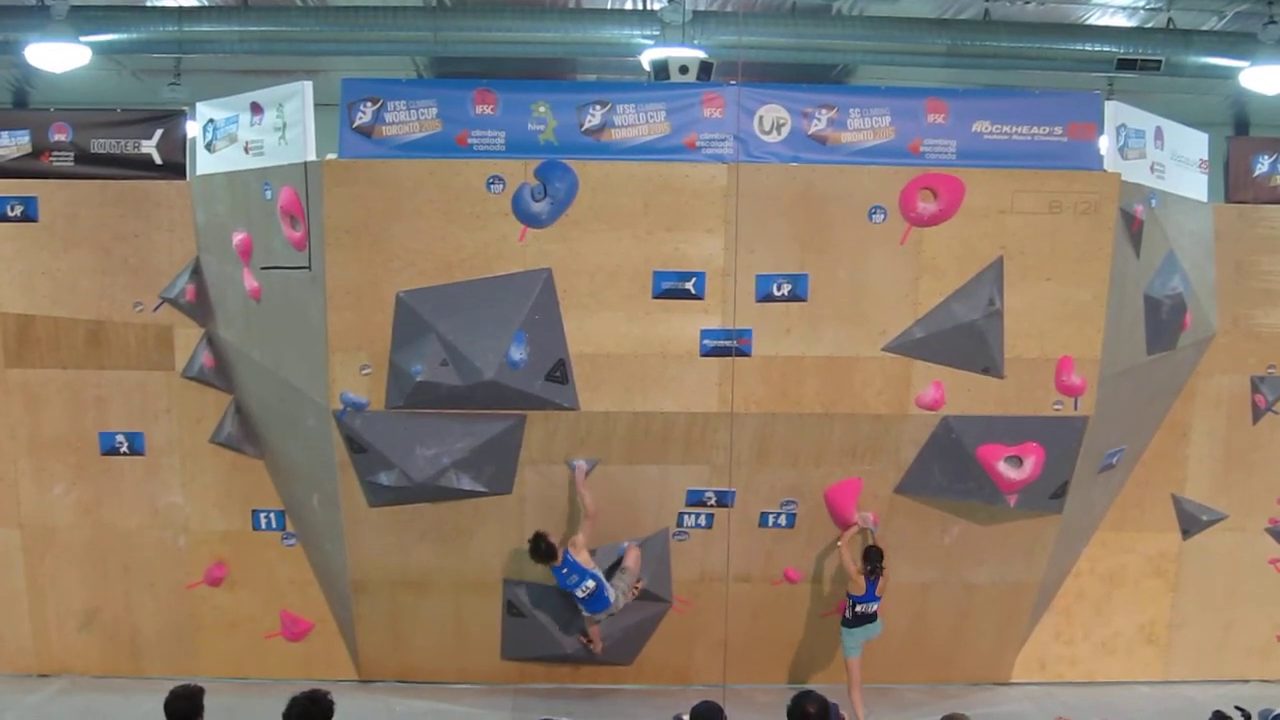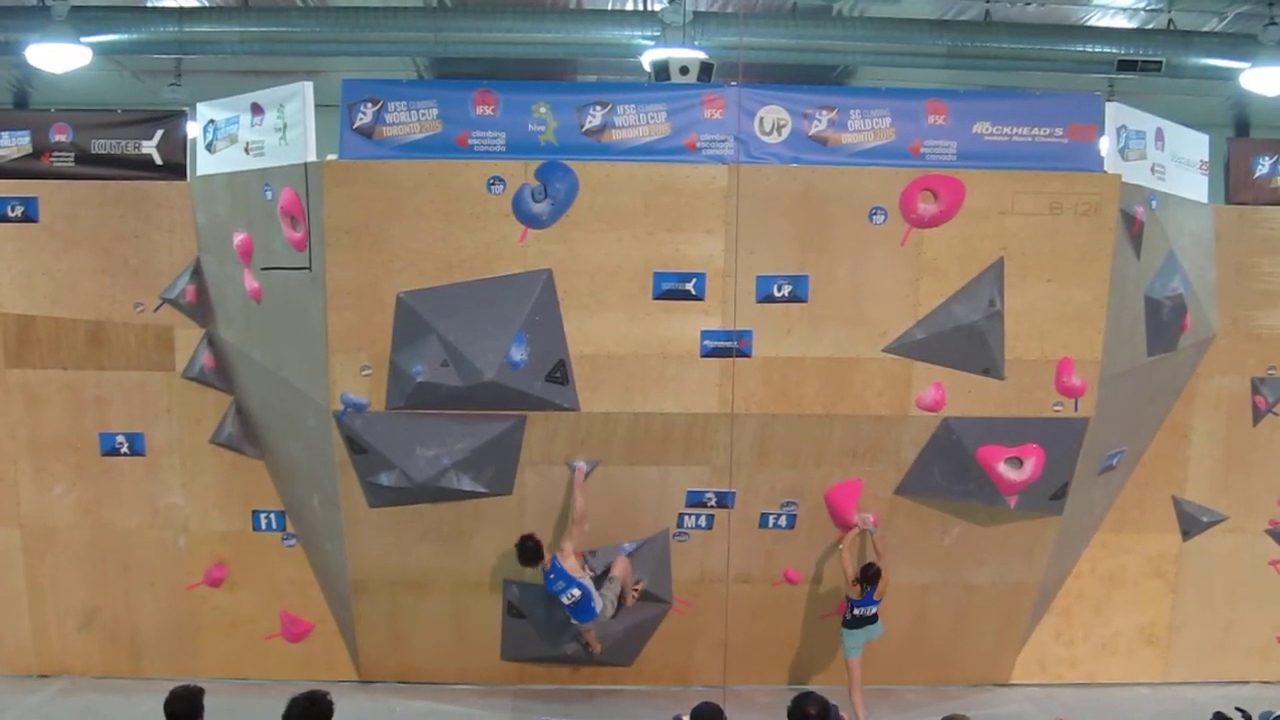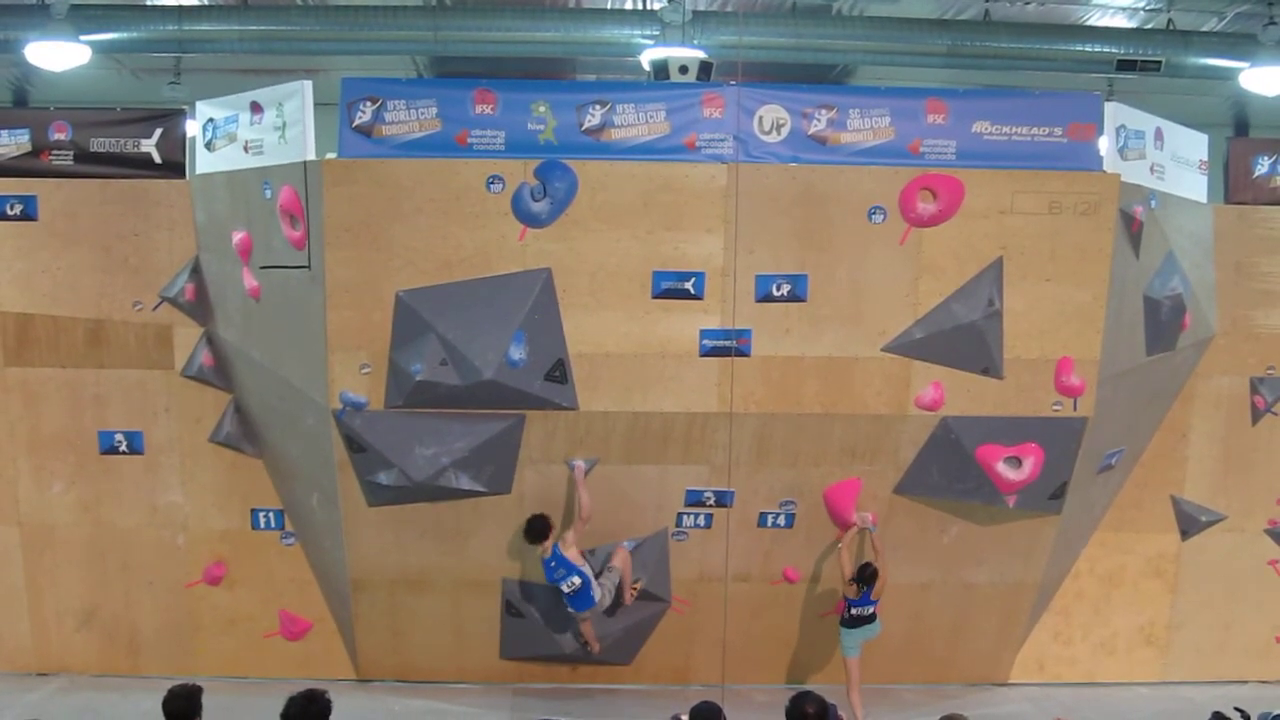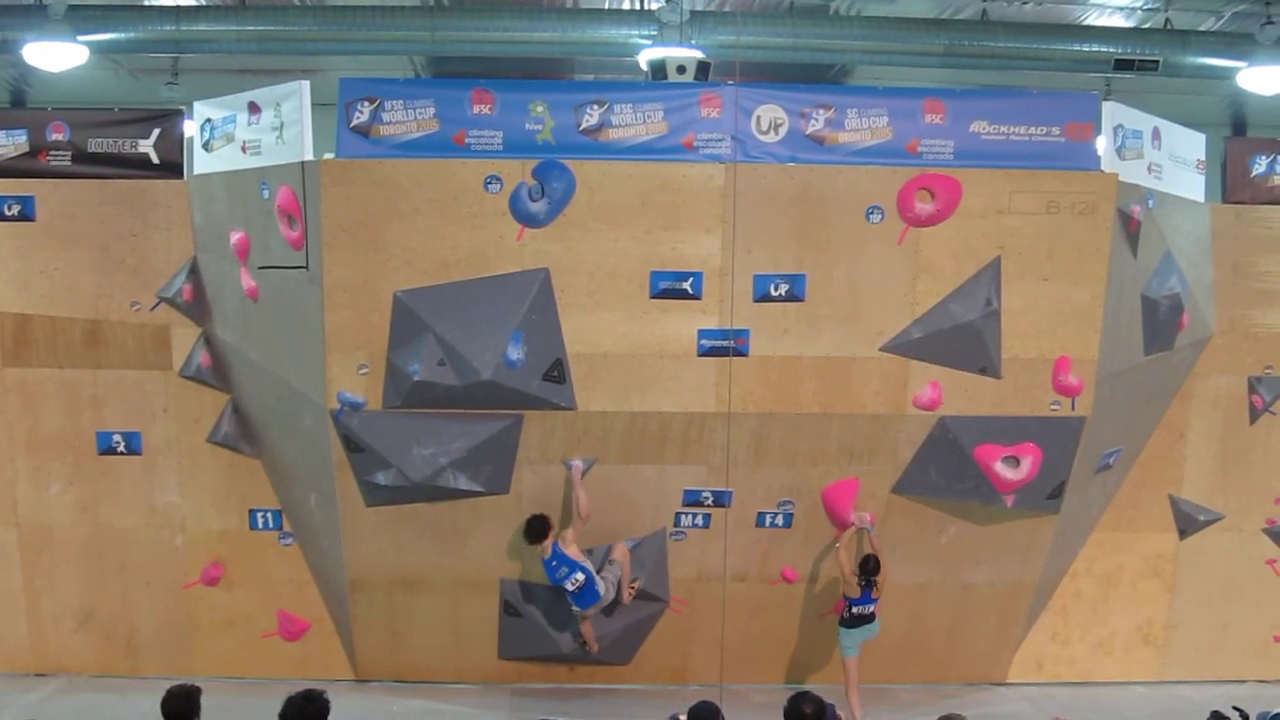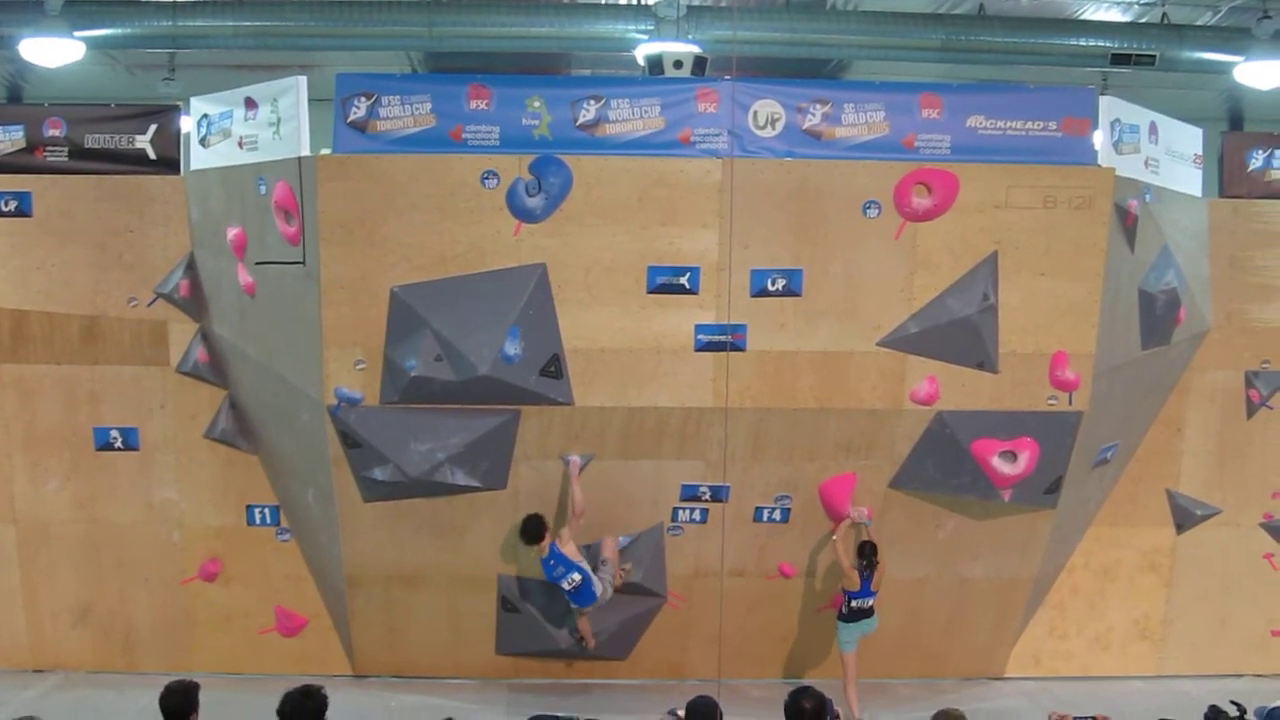
dt=0.4s
person 1, frame 1
left shoulder: (856, 579)
right shoulder: (882, 580)
left elbow: (842, 545)
right elbow: (878, 554)
left wrist: (858, 526)
right wrist: (870, 530)
left hip: (852, 632)
right hip: (874, 628)
left knee: (854, 682)
person 1, frame 2
left shoulder: (853, 584)
right shoulder: (882, 584)
left elbow: (844, 548)
right elbow: (880, 555)
left wrist: (858, 528)
right wrist: (871, 531)
left hip: (853, 634)
right hip: (874, 629)
left knee: (855, 683)
person 1, frame 3
left shoulder: (849, 583)
right shoulder: (879, 584)
left elbow: (843, 547)
right elbow: (879, 553)
left wrist: (857, 527)
right wrist: (870, 529)
left hip: (851, 633)
right hip: (872, 628)
left knee: (853, 683)
person 1, frame 4
left shoulder: (850, 582)
right shoulder: (879, 582)
left elbow: (841, 546)
right elbow: (877, 552)
left wrist: (855, 526)
right wrist: (868, 529)
left hip: (850, 633)
right hip: (872, 628)
left knee: (852, 682)
person 1, frame 5
left shoulder: (850, 575)
right shoulder: (878, 573)
left elbow: (838, 538)
right elbow: (874, 547)
left wrist: (850, 519)
right wrist: (866, 524)
left hip: (849, 627)
right hip: (870, 622)
left knee: (850, 677)
person 2, frame 1
left shoulder: (554, 570)
right shoulder: (575, 549)
right elbow: (590, 514)
right wrist: (579, 482)
left hip: (593, 613)
right hip: (614, 600)
right knee: (633, 550)
left ankle: (596, 645)
right ankle: (630, 591)
person 2, frame 2
left shoulder: (546, 578)
right shoulder: (563, 557)
right elbow: (578, 519)
right wrist: (578, 481)
left hip: (581, 621)
right hip: (602, 609)
right knee: (622, 560)
left ankle: (595, 646)
right ankle: (629, 596)
person 2, frame 3
left shoulder: (545, 562)
right shoulder: (565, 546)
right elbow: (584, 516)
right wrist: (579, 480)
left hip: (578, 608)
right hip: (599, 598)
left knee: (583, 618)
right knee: (622, 551)
left ankle: (594, 646)
right ankle: (628, 594)
person 2, frame 4
left shoulder: (545, 563)
right shoulder: (564, 544)
right elbow: (583, 515)
right wrist: (576, 479)
left hip: (582, 607)
right hip: (603, 592)
left knee: (583, 619)
right knee: (620, 547)
left ankle: (592, 645)
right ankle: (625, 593)
person 2, frame 5
left shoulder: (544, 561)
right shoulder: (561, 543)
right elbow: (578, 512)
right wrist: (573, 475)
left hip: (580, 603)
right hip: (600, 591)
left knee: (580, 614)
right knee: (609, 541)
left ankle: (589, 641)
right ankle: (617, 578)
